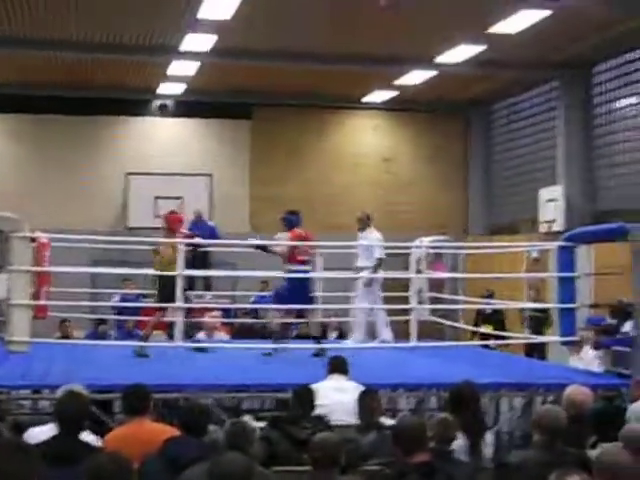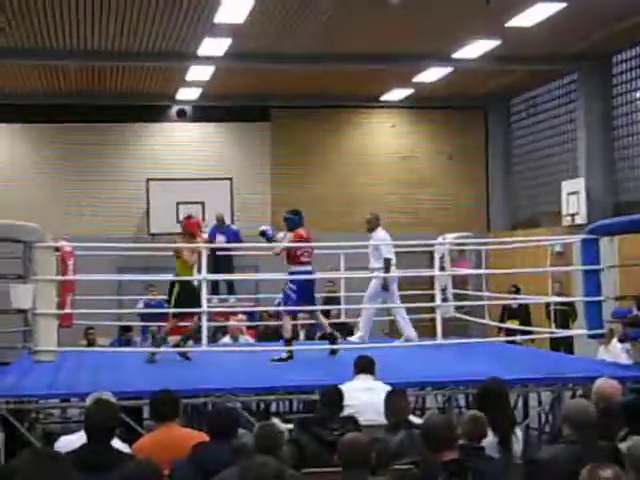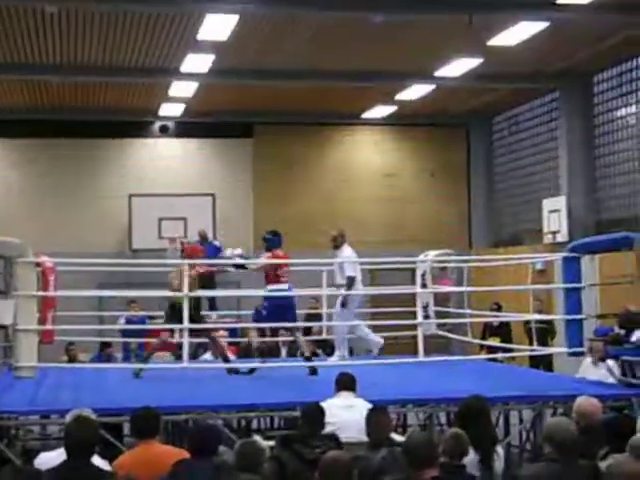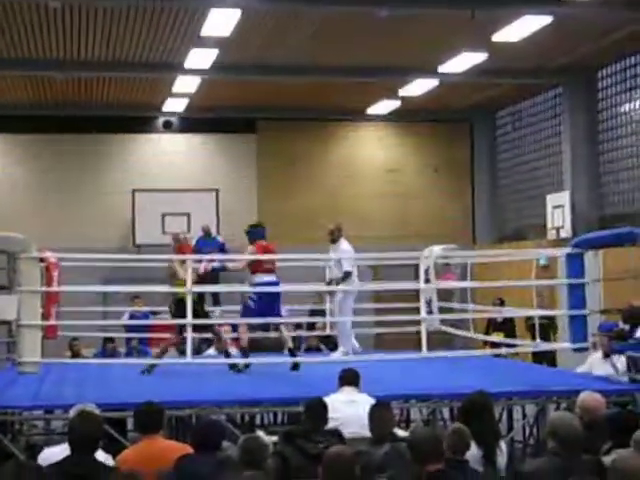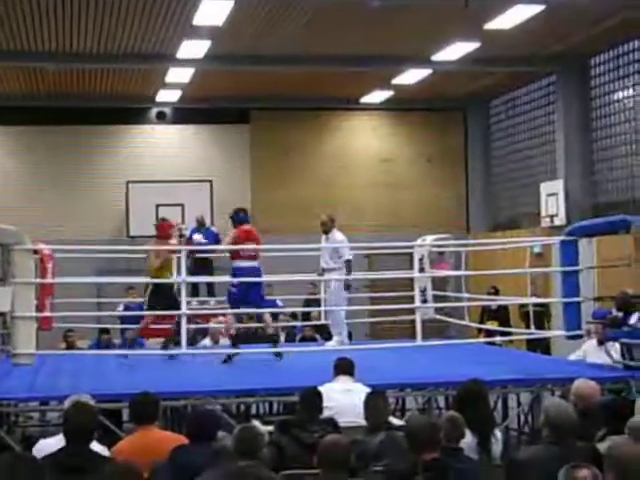
dt=0.3s
person 1, frame 1
left shoulder: (289, 235)
right shoulder: (308, 236)
left elbow: (282, 252)
left wrist: (265, 248)
left hip: (293, 275)
right hip: (305, 275)
left knee: (275, 306)
right knee: (306, 311)
left ankle: (278, 342)
right ankle: (319, 345)
person 1, frame 2
left shoulder: (291, 236)
right shoulder: (307, 235)
left elbow: (277, 251)
left wrist: (270, 238)
left hip: (297, 277)
right hip: (308, 275)
left knee: (286, 313)
right knee: (315, 310)
left ankle: (288, 351)
right ankle: (333, 340)
person 1, frame 3
left shoulder: (268, 256)
right shoulder: (285, 257)
left elbow: (255, 267)
left hip: (273, 295)
right hip: (287, 295)
left knee: (256, 327)
right knee: (295, 331)
right ankle: (311, 364)
person 1, frame 4
left shoulder: (253, 248)
right shoulder: (271, 248)
left elbow: (241, 266)
left wrist: (224, 266)
left hip: (260, 287)
right hip: (273, 285)
left knee: (243, 323)
right knee: (279, 323)
left ankle: (245, 358)
right ankle: (294, 357)
person 1, frame 5
left shoulder: (236, 233)
right shoulder: (256, 233)
left hip: (240, 273)
right hip: (255, 271)
left knee: (233, 310)
right knee: (263, 309)
left ankle: (234, 346)
right ankle: (275, 344)
person 2, frame 1
left shoulder: (175, 238)
right shoulder: (162, 240)
right elbow: (167, 259)
right wrist: (175, 244)
left hip: (173, 278)
right hip: (164, 278)
right knee: (161, 313)
right ankle: (141, 345)
person 2, frame 2
left shoulder: (191, 243)
right shoulder: (180, 243)
right elbow: (191, 261)
right wrist: (197, 247)
left hip: (188, 284)
right hip: (180, 285)
left knee: (199, 317)
right knee: (174, 321)
left ankle: (180, 344)
right ankle: (152, 352)
person 2, frame 3
left shoulder: (198, 270)
right shoulder: (178, 271)
right elbow: (175, 287)
right wrist: (189, 275)
left hip: (191, 310)
right hip: (176, 309)
left knee: (213, 337)
right knee: (164, 339)
person 2, frame 4
left shoulder: (187, 264)
right shoulder: (174, 264)
right elbow: (184, 278)
right wrist: (195, 270)
left hip: (191, 303)
right hip: (180, 305)
left knee: (216, 331)
right knee: (176, 338)
left ankle: (229, 359)
right ankle: (152, 363)
person 2, frame 5
left shoulder: (169, 244)
right shoulder: (154, 247)
right elbow: (152, 268)
right wrist: (165, 255)
left hip: (167, 286)
right hip: (156, 286)
left knee: (177, 319)
right knee: (149, 319)
left ankle: (167, 346)
person 3, frame 1
left shoulder: (374, 236)
right shoulder: (362, 235)
left elbow: (379, 258)
left wrist: (371, 276)
right wrist: (358, 269)
left hip: (370, 274)
right hip: (365, 273)
left knee: (360, 304)
right knee: (376, 306)
left ankle: (357, 338)
right ankle: (385, 337)
person 3, frame 2
left shoulder: (381, 236)
right shoulder: (376, 236)
left elbow: (387, 259)
left wrist: (385, 279)
left hip: (383, 275)
right hip: (388, 275)
left knee: (369, 304)
right knee: (395, 305)
left ankle: (362, 336)
right ankle: (409, 335)
person 3, frame 3
left shoulder: (346, 254)
right shoulder: (342, 253)
left elbow: (351, 277)
left wrist: (345, 296)
right wrist: (343, 291)
left hip: (350, 291)
right hip: (351, 291)
left knee: (340, 322)
right knee: (352, 322)
left ankle: (341, 354)
right ankle: (375, 342)
person 3, frame 4
left shoulder: (345, 248)
right shoulder: (334, 247)
left elbow: (348, 272)
left wrist: (335, 284)
right wrist: (331, 280)
left hip: (346, 286)
right hip: (340, 286)
left knee: (343, 318)
right knee: (341, 317)
left ankle: (345, 349)
right ankle: (351, 346)
person 3, frame 5
left shoulder: (339, 238)
right shoulder: (324, 238)
left elbow: (348, 260)
left wrist: (348, 279)
right wrist: (322, 270)
left hip: (339, 276)
right hip: (329, 276)
left knee: (336, 307)
right knee: (330, 308)
left ankle: (340, 338)
right ankle: (340, 337)
